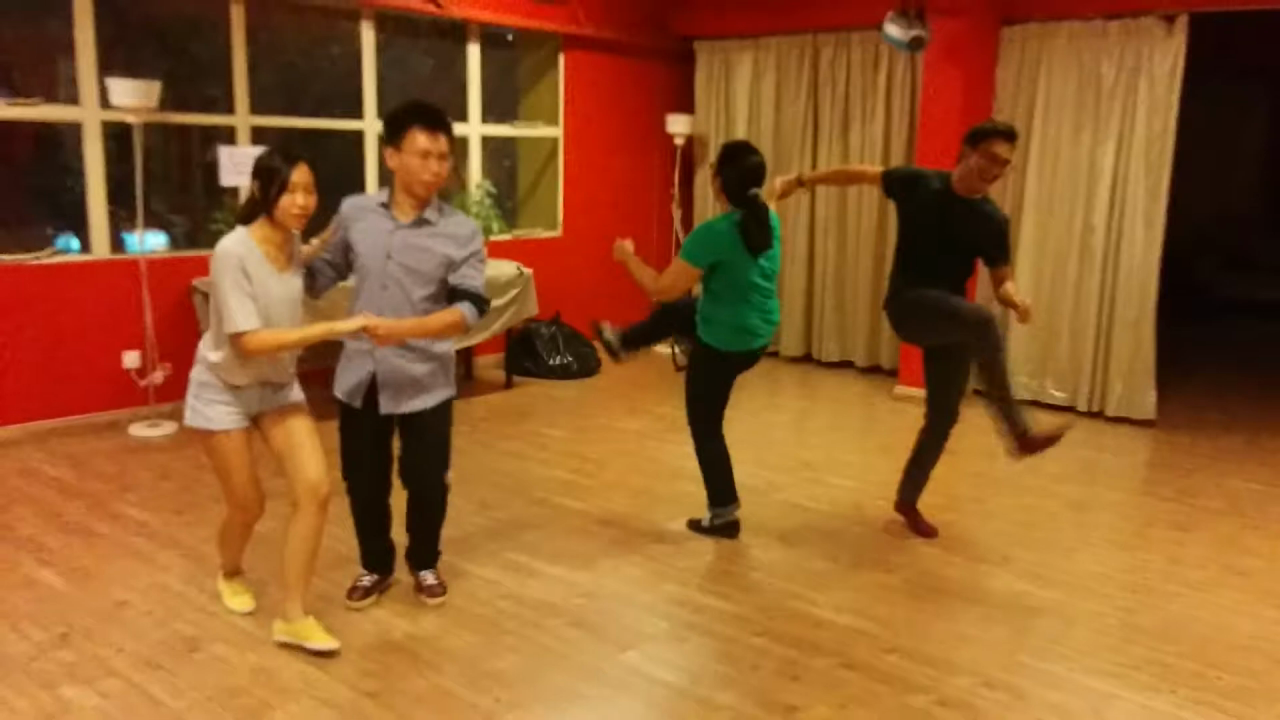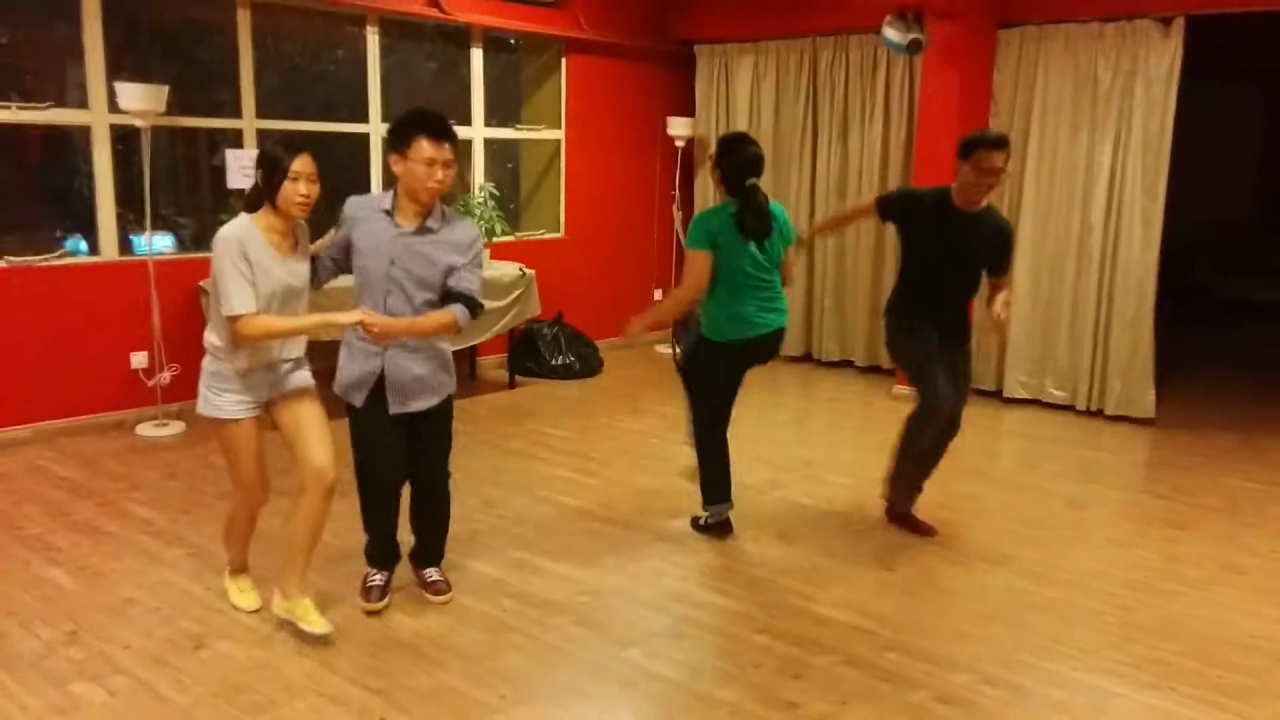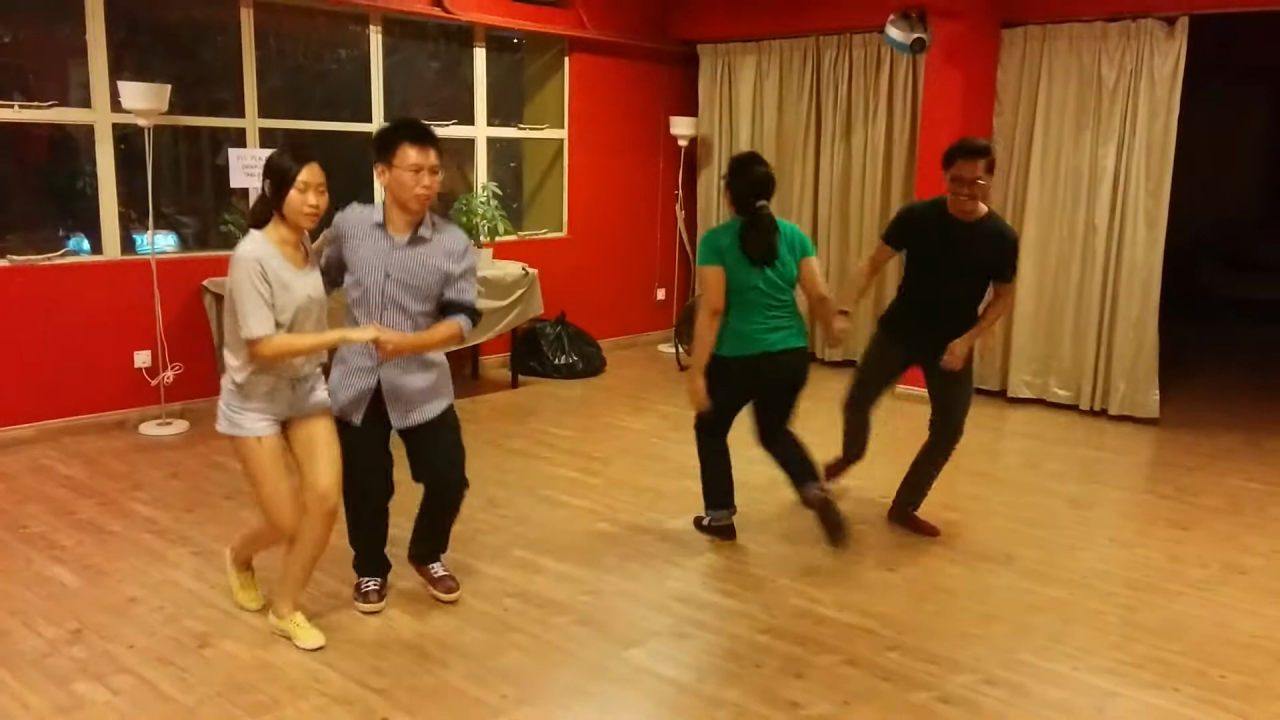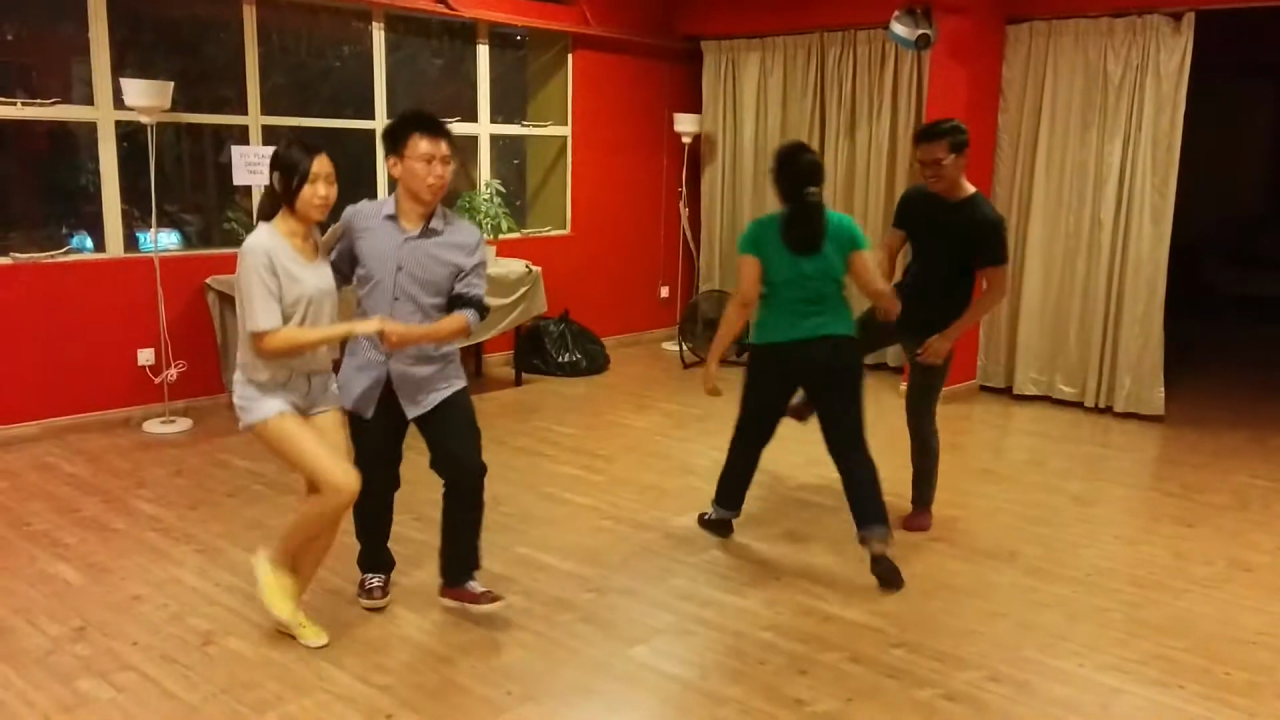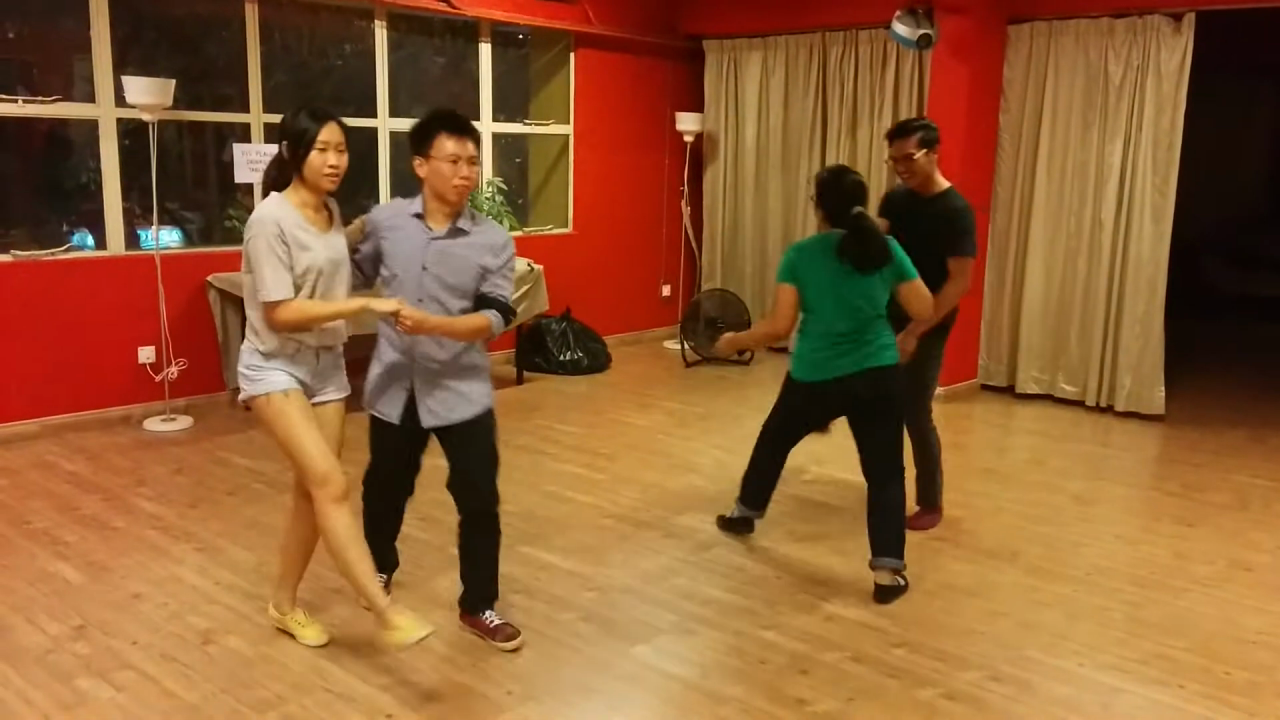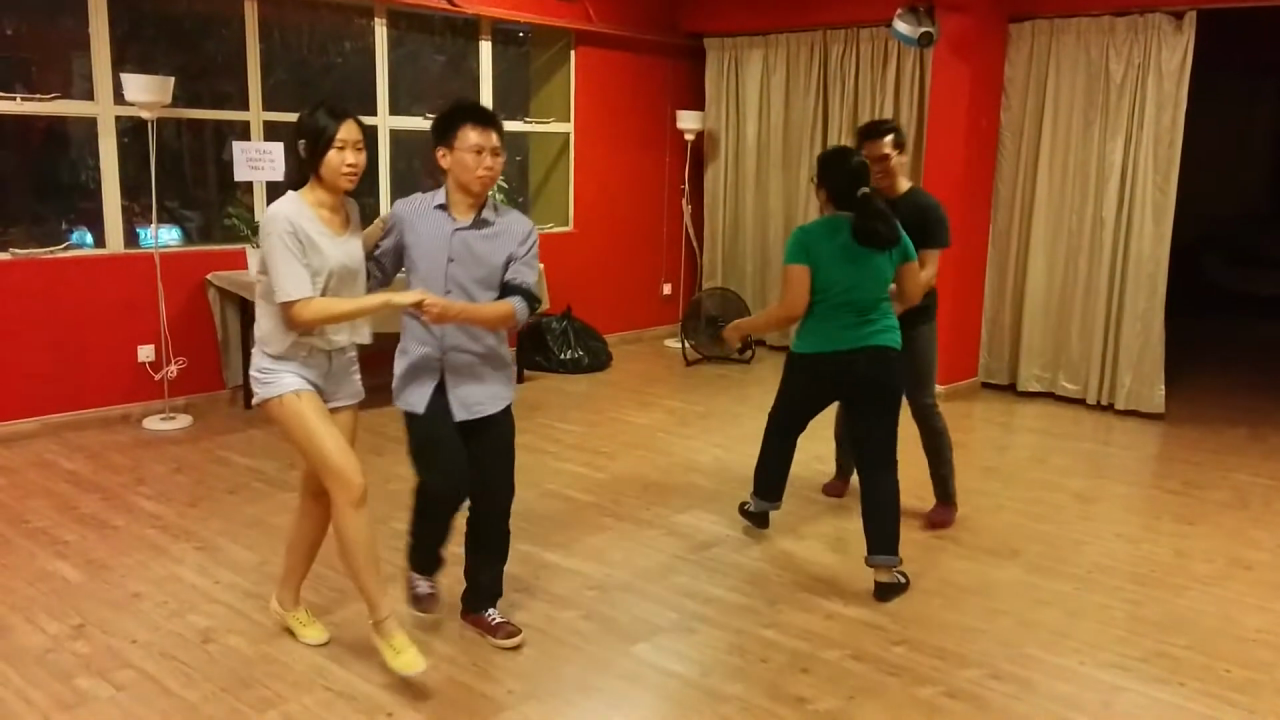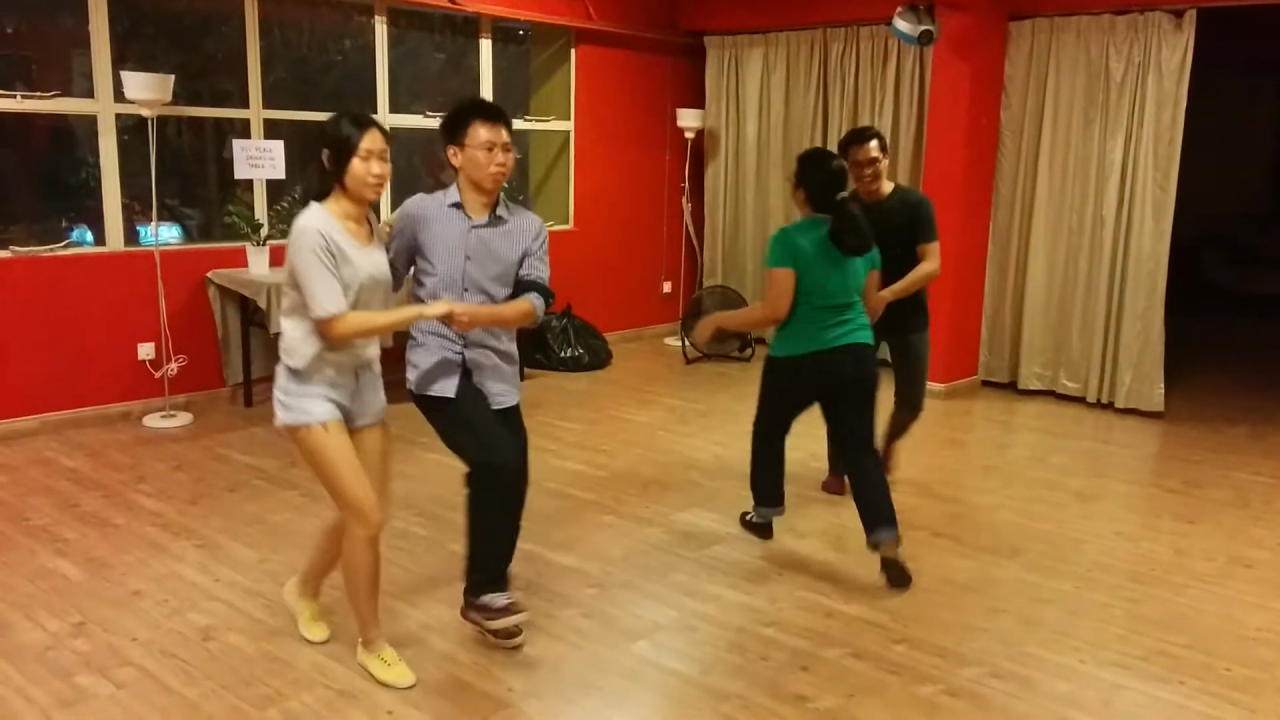
dt=0.2s
person 1, frame 1
left shoulder: (292, 244)
right shoulder: (232, 252)
right elbow: (247, 340)
right wrist: (333, 328)
left hip: (278, 383)
right hip: (224, 388)
left knee: (315, 488)
right knee: (248, 504)
left ankle: (293, 616)
right ankle: (230, 573)
person 1, frame 2
left shoulder: (300, 232)
right shoulder: (234, 238)
right elbow: (244, 326)
right wrist: (330, 319)
left hip: (290, 369)
right hip: (235, 376)
left knee: (322, 475)
right knee: (253, 492)
left ankle: (291, 593)
right ankle: (236, 569)
person 1, frame 3
left shoulder: (307, 246)
right shoulder: (251, 256)
right elbow: (264, 347)
right wrist: (345, 336)
left hip: (307, 387)
right hip: (254, 397)
left knee: (325, 500)
right knee: (285, 522)
left ankle: (286, 609)
right ankle: (240, 558)
person 1, frame 4
left shoulder: (316, 241)
right shoulder: (260, 249)
right elbow: (268, 341)
right wrist: (351, 329)
left hip: (319, 383)
right hip: (267, 391)
left knee: (330, 497)
right knee: (344, 485)
left ankle: (287, 604)
right ankle: (276, 561)
person 1, frame 5
left shoulder: (331, 213)
right shoulder: (270, 219)
right elbow: (281, 313)
right wrist: (368, 305)
left hip: (327, 363)
right hip: (274, 366)
left knee: (314, 489)
right knee: (329, 481)
left ankle: (285, 603)
right ankle: (383, 611)
person 1, frame 6
left shoulder: (350, 212)
right shoulder: (285, 217)
right elbow: (302, 311)
right wrist: (389, 300)
left hip: (341, 364)
right hip: (286, 366)
left knee: (321, 491)
right knee: (350, 485)
left ankle: (287, 600)
right ankle: (385, 624)
person 1, frame 7
left shoulder: (371, 224)
right shoulder: (312, 229)
right elbow: (336, 326)
right wrist: (420, 312)
left hip: (364, 379)
right hip: (311, 386)
left knee: (358, 512)
right knee: (368, 516)
left ankle: (303, 589)
right ankle: (371, 642)
person 2, frame 1
left shoulder: (461, 232)
right shoulder: (355, 214)
left elbow: (470, 308)
right elbow: (324, 274)
left wrist: (406, 329)
left hip: (425, 377)
right hip: (361, 372)
left knee: (427, 480)
right knee: (364, 478)
left ankle: (424, 562)
right ankle: (375, 565)
person 2, frame 2
left shoulder: (463, 237)
right shoulder: (357, 214)
left elbow: (462, 312)
right elbow: (326, 267)
left wrist: (400, 326)
left hip: (425, 376)
right hip: (365, 370)
left knee: (430, 476)
right knee: (380, 473)
left ankle: (427, 559)
right ankle: (381, 562)
person 2, frame 3
left shoulder: (455, 245)
right shoulder: (348, 225)
left elbow: (462, 318)
right elbow: (323, 278)
left wrist: (410, 344)
left hip: (423, 385)
right hip: (359, 384)
left knee: (448, 479)
right knee: (367, 488)
left ankle: (428, 554)
right ankle: (371, 570)
person 2, frame 4
left shoulder: (466, 239)
right shoulder: (358, 220)
left elbow: (471, 313)
right elbow: (333, 276)
left wrist: (416, 335)
left hip: (436, 375)
right hip: (370, 377)
left knee: (466, 469)
right knee: (375, 482)
left ankle: (459, 577)
right ankle: (375, 566)
person 2, frame 5
left shoulder: (494, 240)
right shoulder: (384, 222)
left elbow: (496, 318)
right elbow: (355, 275)
left wrist: (434, 324)
left hip: (462, 386)
right hip: (396, 383)
left knee: (479, 497)
right knee: (387, 487)
left ankle: (478, 605)
right ankle: (381, 563)
person 2, frame 6
left shoulder: (518, 230)
right shoulder: (407, 215)
left elbow: (520, 308)
right elbow: (374, 274)
left wrist: (458, 312)
left hip: (486, 380)
right hip: (423, 376)
left knee: (495, 495)
right knee: (444, 484)
left ankle: (482, 602)
right ankle: (422, 565)
person 2, frame 7
left shoulder: (528, 228)
right shoulder: (418, 214)
left elbow: (535, 304)
right elbow: (386, 277)
left wrist: (482, 315)
left hip: (497, 372)
right hip: (439, 368)
left knee: (510, 482)
right knee: (496, 461)
left ankle: (484, 595)
right ankle: (487, 588)
person 3, frame 1
left shoulder: (713, 233)
right shoulder: (768, 220)
left elbow: (663, 288)
left wrist: (628, 257)
left hip: (724, 344)
right hip: (759, 333)
left knee: (705, 425)
right knee: (677, 311)
left ankle: (724, 515)
right ankle: (621, 342)
person 3, frame 2
left shoulder: (708, 222)
right shoulder: (777, 215)
left elbow: (691, 291)
right elbow: (785, 275)
left wrist: (646, 320)
left hip: (728, 338)
right hip: (772, 332)
left knee: (710, 423)
right knee: (693, 365)
left ankle: (717, 513)
person 3, frame 3
left shoulder: (716, 241)
right shoulder: (793, 236)
left elbow: (712, 308)
right elbow: (819, 296)
left wrist: (696, 371)
right wrist: (829, 328)
left hip: (736, 358)
right hip: (790, 355)
left knee: (710, 430)
right knee: (775, 432)
left ankle: (719, 516)
right ankle: (815, 492)
person 3, frame 4
left shoulder: (761, 231)
right shoulder: (843, 227)
left elbow: (743, 299)
right elbow: (875, 288)
left wrist: (713, 358)
right wrist: (892, 307)
left hip: (776, 351)
right hip: (834, 348)
left knee: (750, 435)
right knee: (849, 446)
left ankle: (723, 513)
right ankle: (878, 544)
person 3, frame 5
left shoulder: (800, 256)
right shoulder: (886, 248)
left elbow: (777, 327)
right elbow: (923, 310)
left wrist: (733, 341)
left hip: (815, 379)
right hip: (878, 376)
left knee: (774, 439)
right knee: (885, 473)
left ankle: (745, 512)
right ankle: (887, 571)
person 3, frame 6
left shoulder: (807, 237)
right shoulder: (890, 231)
left elbow: (791, 309)
right elbow: (913, 294)
left wrist: (741, 327)
left hip: (816, 359)
right hip: (879, 358)
left knee: (782, 428)
right knee: (878, 463)
left ankle: (761, 504)
right ankle: (885, 569)
person 3, frame 7
left shoulder: (789, 240)
right shoulder: (861, 236)
left elbow: (774, 311)
left wrist: (717, 320)
left hip: (796, 361)
right hip: (854, 356)
left knee: (769, 433)
right knee: (860, 453)
left ankle: (764, 514)
right ankle: (887, 545)
person 4, frame 1
left shoulder: (993, 220)
right shoulder: (918, 184)
left elbow: (1001, 279)
right elbow: (859, 174)
left wrist: (1015, 298)
right wrist: (803, 180)
left hip: (952, 323)
right hip: (910, 306)
left knee: (943, 416)
right knee: (982, 322)
left ankle: (908, 501)
right ankle: (1018, 431)
person 4, frame 2
left shoulder: (997, 229)
right shoulder: (916, 203)
left elbow: (999, 283)
right elbow: (856, 212)
left wrist: (999, 304)
left hip: (951, 329)
right hip: (907, 322)
left knee: (947, 421)
right knee: (937, 400)
left ankle: (901, 503)
right ankle: (897, 481)
person 4, frame 3
left shoulder: (1001, 237)
right shoulder: (916, 216)
left elbow: (1003, 296)
right elbow: (874, 262)
left wrist: (967, 340)
right wrist: (845, 310)
left hip: (952, 342)
right hip: (900, 328)
left knee: (947, 430)
right knee: (858, 402)
left ankle: (904, 506)
right ankle: (850, 454)
person 4, frame 4
left shoulder: (986, 220)
right shoulder: (913, 200)
left elbow: (995, 288)
right elbow: (889, 251)
left wrist: (950, 336)
left hip: (939, 325)
right hip: (902, 304)
left knee: (920, 414)
left ankle: (922, 505)
right ankle: (810, 403)
person 4, frame 5
left shoulder: (956, 211)
right shoulder: (896, 199)
left elbow: (958, 282)
left wrist: (915, 332)
left hip: (929, 321)
right hip: (892, 305)
left knee: (916, 411)
left ankle: (930, 505)
person 4, frame 6
left shoulder: (926, 207)
left elbow: (928, 275)
left hip: (914, 316)
left knee: (922, 403)
left ankle: (946, 498)
right ankle: (842, 471)
person 4, frame 7
left shoulder: (915, 205)
left elbow: (932, 265)
left wrist: (885, 297)
left hip: (908, 316)
left knee: (911, 401)
left ankle: (887, 445)
right ankle: (837, 469)
